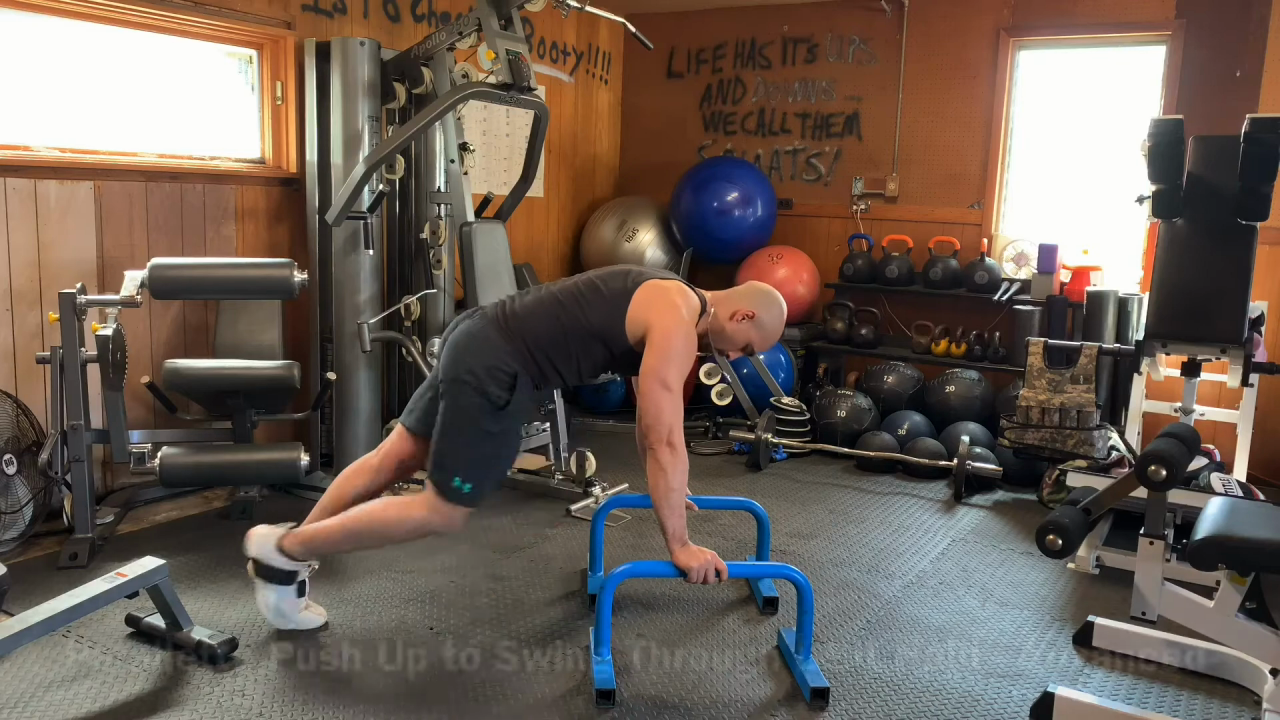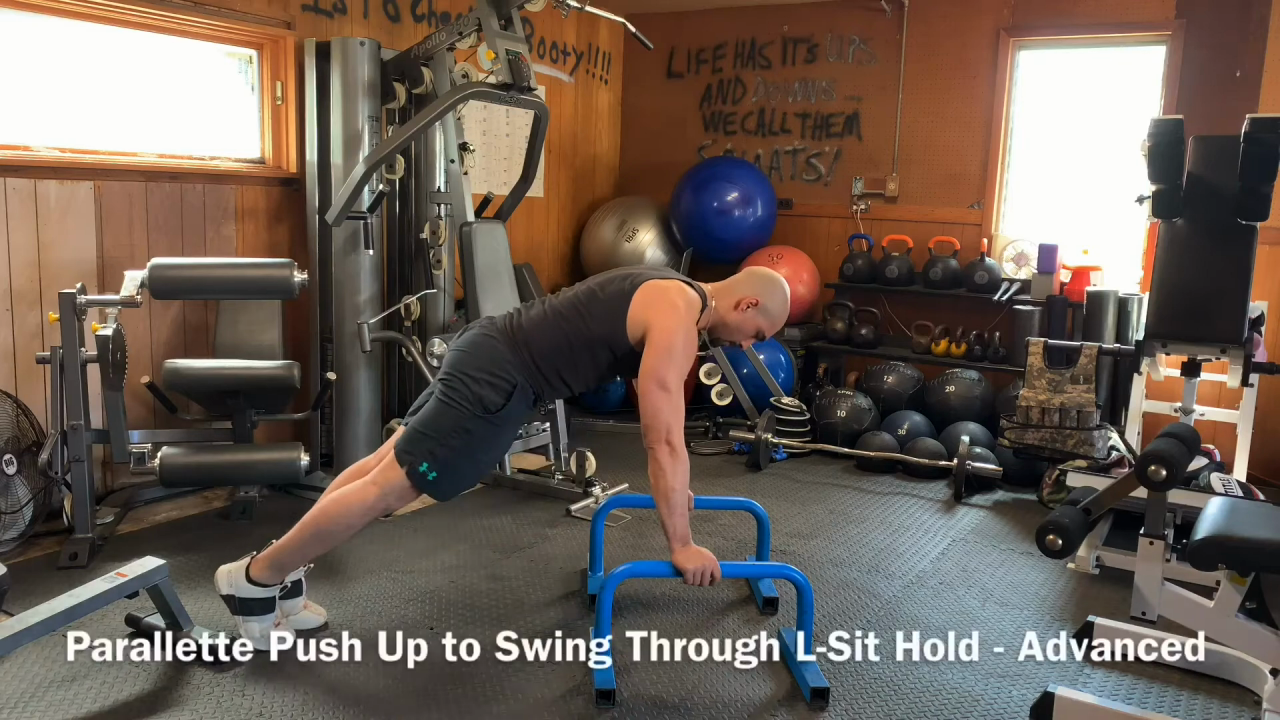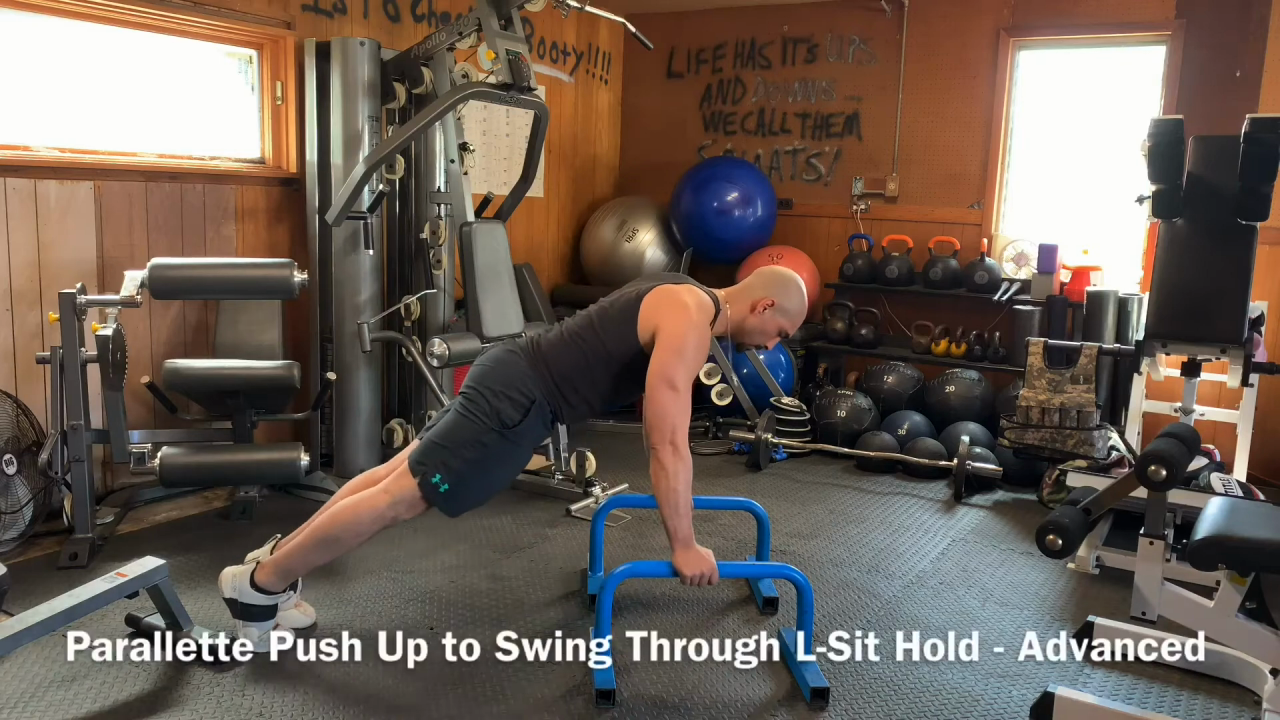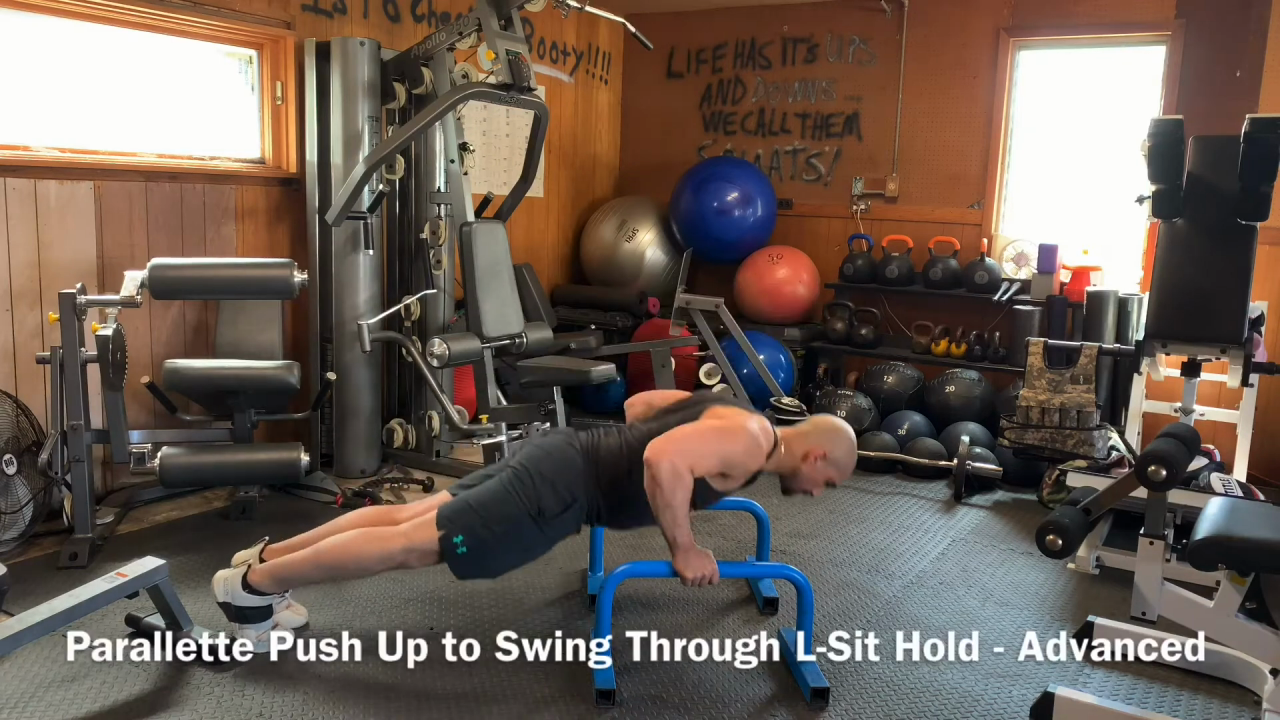
dt=0.5s
person 1, frame 1
left shoulder: (668, 300)
right shoulder: (678, 322)
left elbow: (650, 417)
right elbow: (665, 440)
left wrist: (663, 486)
right wrist: (680, 544)
left hip: (478, 337)
right hip: (495, 367)
left knee: (392, 460)
right knee: (442, 510)
left ankle: (290, 566)
right ankle: (282, 552)
person 1, frame 2
left shoulder: (669, 293)
right shoulder: (677, 319)
left elbow: (653, 412)
right elbow: (665, 440)
left wrist: (669, 490)
right wrist: (682, 544)
left hip: (489, 353)
right hip: (497, 381)
left knee: (387, 463)
right knee: (387, 486)
left ankle: (280, 572)
right ankle: (253, 580)
person 1, frame 3
left shoulder: (685, 300)
right shoulder: (689, 321)
left elbow: (658, 414)
right elbow: (669, 442)
left wrist: (672, 488)
right wrist: (684, 546)
left hip: (514, 375)
right hip: (517, 399)
left knee: (397, 473)
right knee: (399, 497)
left ankle: (276, 559)
right ankle: (259, 585)
person 1, frame 4
left shoulder: (733, 416)
right shoulder: (750, 442)
left elbow: (638, 404)
right elbow: (661, 460)
left wrist: (669, 489)
right wrist: (684, 549)
left hip: (559, 454)
right hip: (560, 487)
left knee: (413, 514)
right knee: (413, 544)
left ankle: (267, 555)
right ankle: (251, 583)
